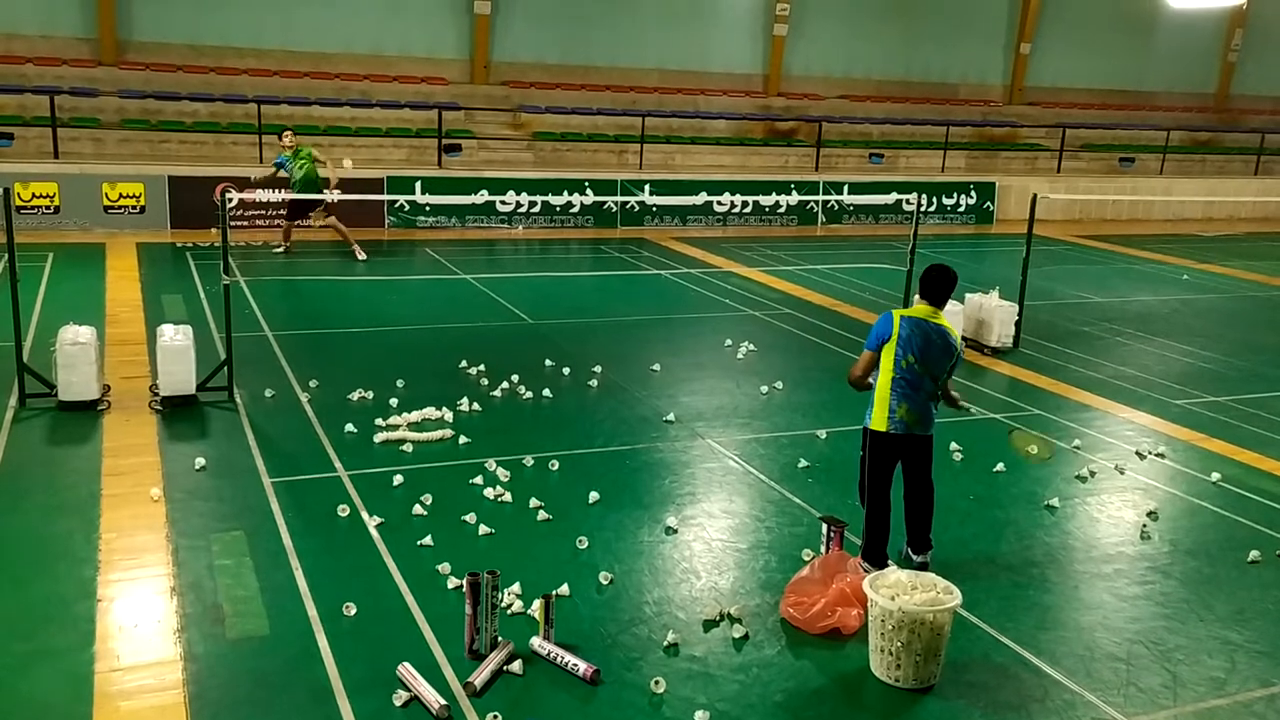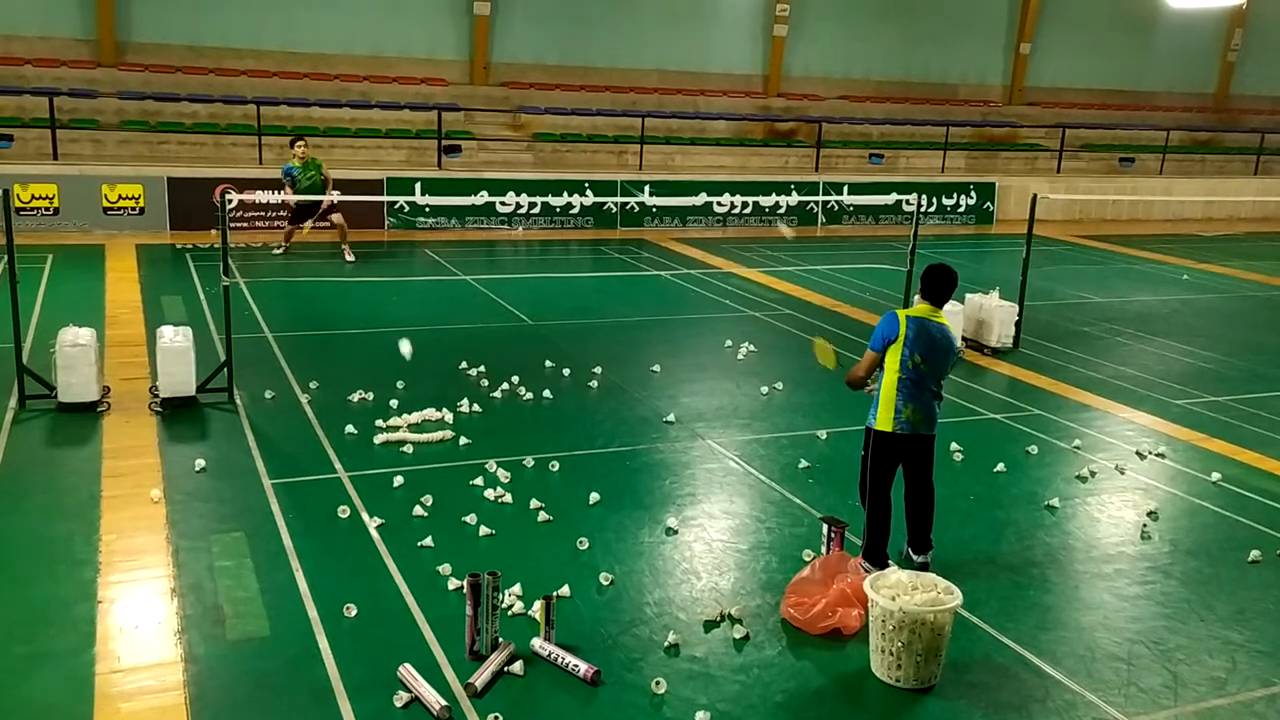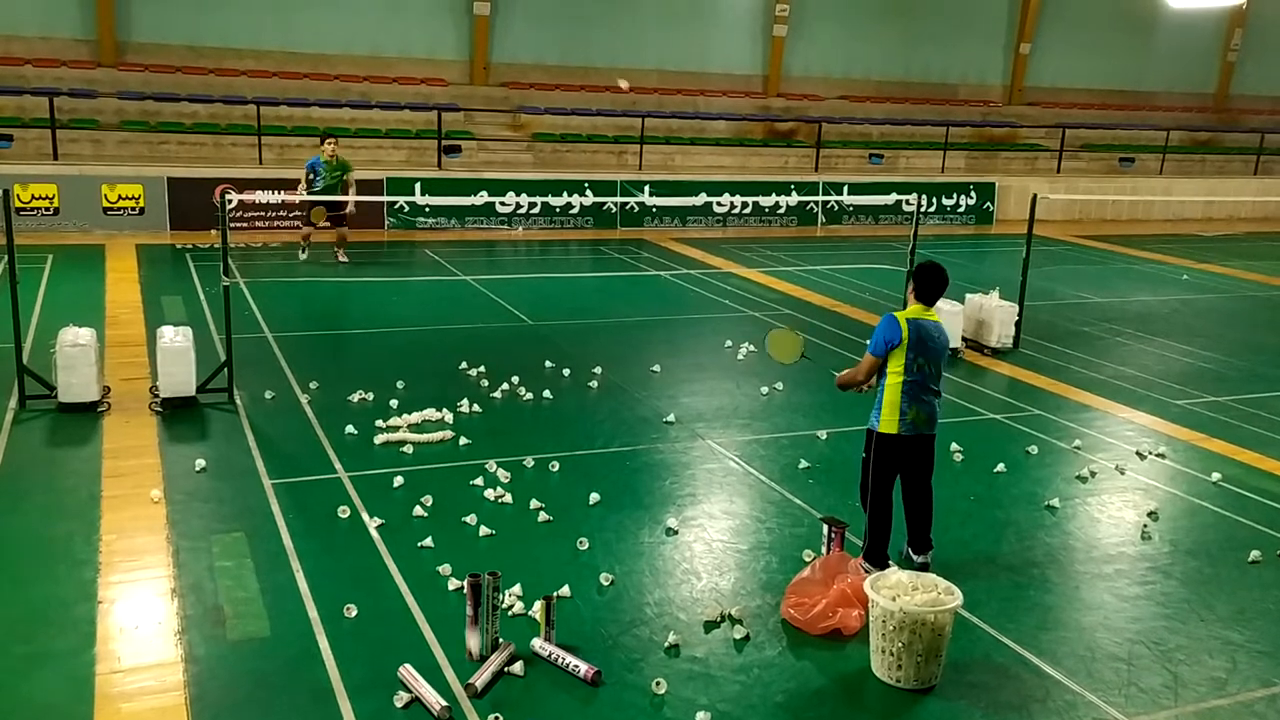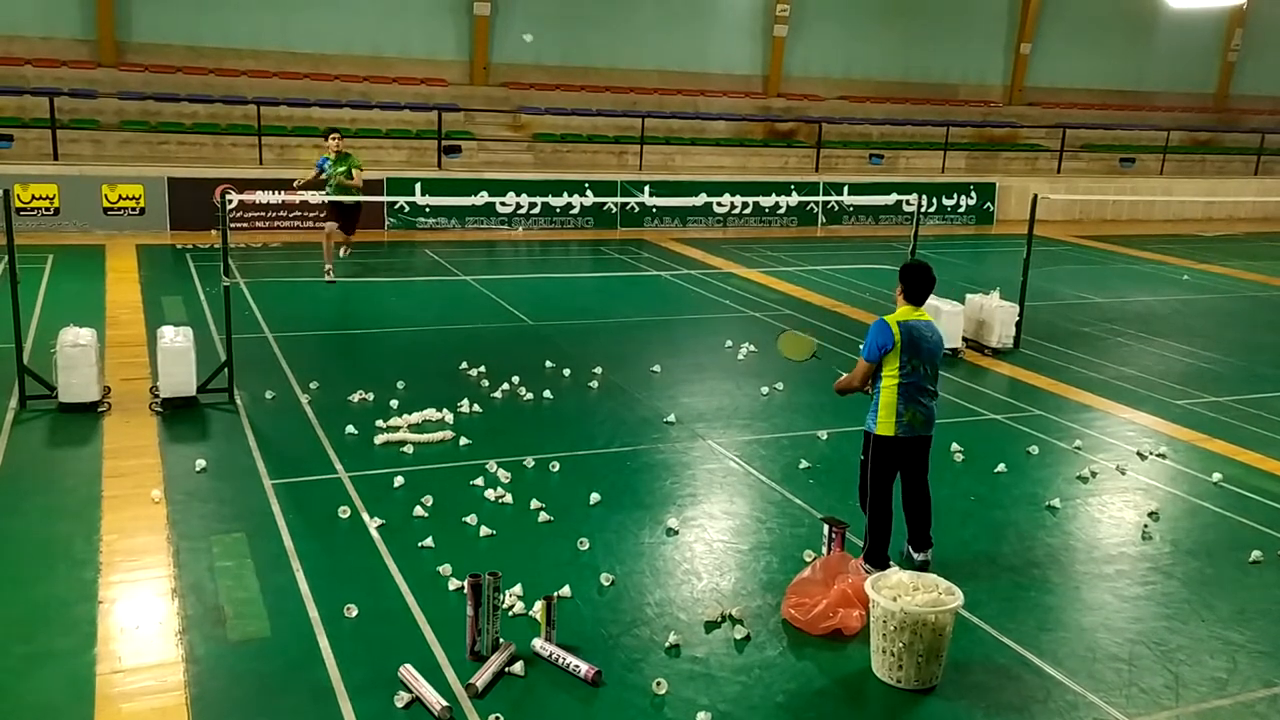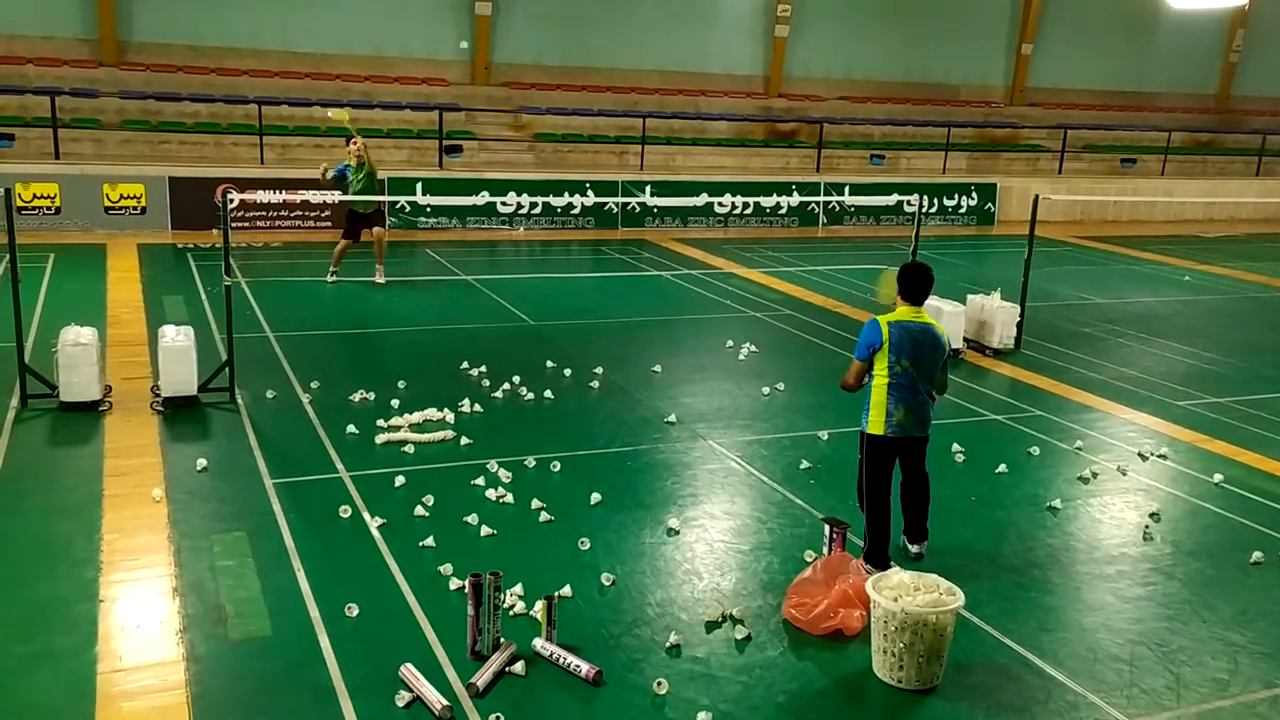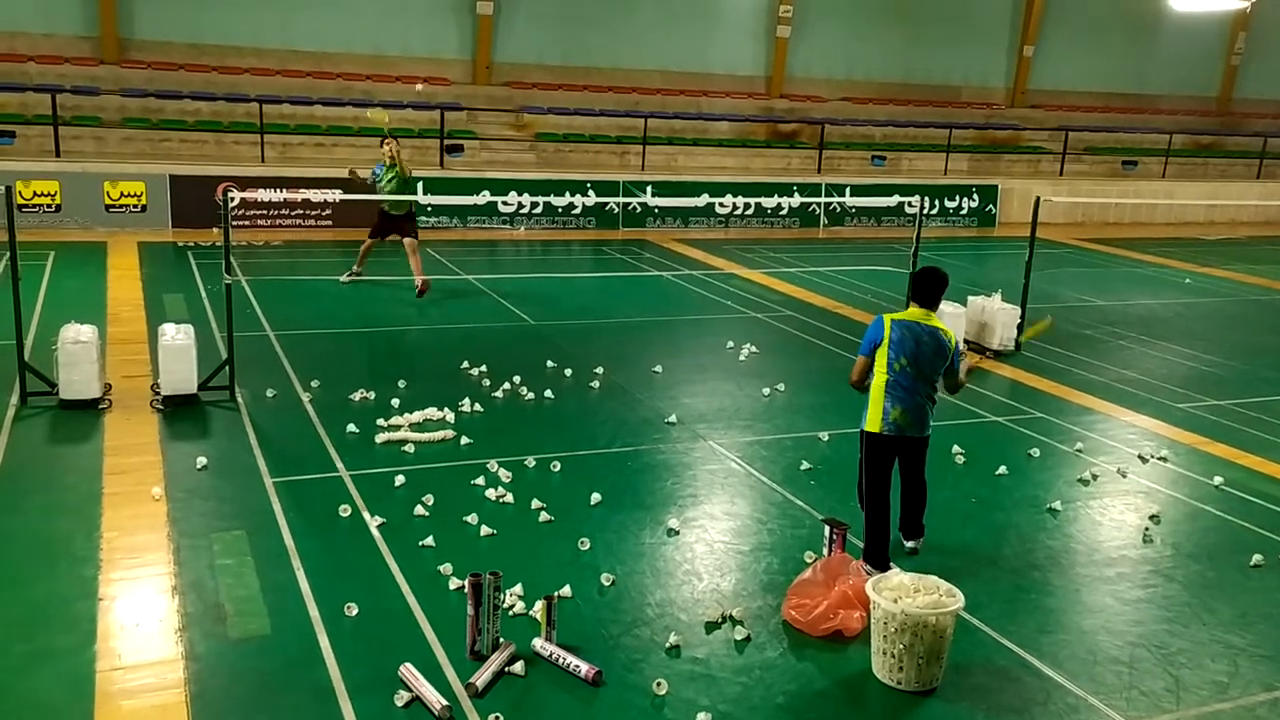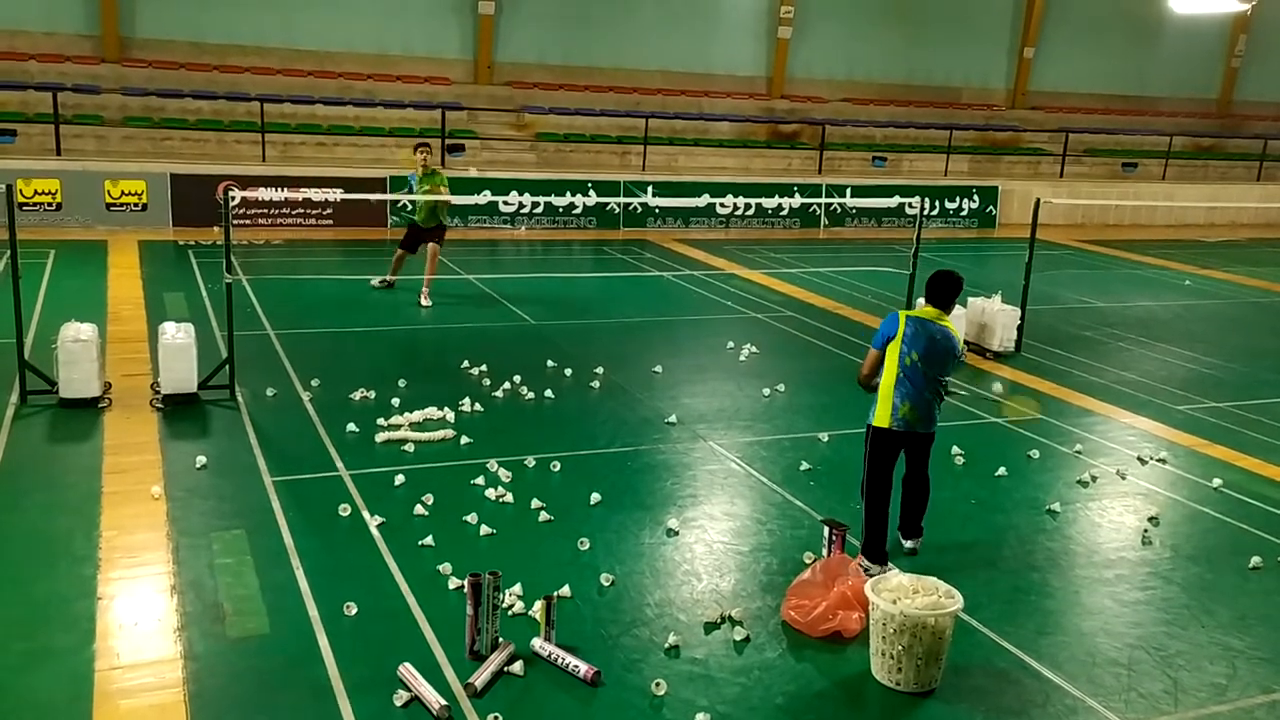
dt=0.2s
person 1, frame 1
left shoulder: (893, 320)
right shoulder: (952, 340)
left elbow: (858, 373)
left wrist: (865, 384)
right wrist: (954, 400)
left hip: (885, 423)
right hip: (923, 426)
left knee: (876, 492)
right knee: (919, 488)
left ankle: (873, 561)
right ankle: (919, 551)
person 1, frame 2
left shoulder: (895, 320)
right shoulder: (950, 338)
left elbow: (862, 373)
left wrist: (853, 381)
left hip: (888, 423)
right hip: (925, 425)
left knee: (876, 492)
right knee: (920, 488)
left ankle: (874, 561)
right ankle: (920, 551)
person 1, frame 3
left shoulder: (894, 323)
right shoulder: (941, 332)
left elbow: (862, 375)
left wrist: (842, 380)
right wrist: (876, 381)
left hip: (890, 425)
right hip: (926, 424)
left knee: (877, 492)
right knee: (919, 487)
left ankle: (875, 562)
right ankle: (920, 552)
person 1, frame 4
left shoulder: (885, 327)
right shoulder: (934, 331)
left elbow: (858, 381)
left wrist: (841, 385)
left hip: (887, 427)
right hip: (923, 425)
left knee: (875, 494)
right knee: (917, 486)
left ankle: (876, 564)
right ankle: (920, 550)
person 1, frame 5
left shoulder: (878, 327)
right shoulder: (938, 334)
left elbow: (853, 381)
right elbow: (941, 387)
left wrist: (845, 382)
left hip: (882, 426)
right hip: (920, 425)
left knee: (875, 493)
right knee: (916, 479)
left ankle: (877, 564)
right ankle: (916, 540)
person 1, frame 6
left shoulder: (884, 324)
right shoulder: (947, 339)
left elbow: (856, 378)
right elbow: (953, 386)
left wrist: (869, 385)
right wrist: (964, 370)
left hip: (881, 424)
right hip: (919, 425)
left knee: (874, 493)
right knee: (914, 480)
left ankle: (876, 564)
right ankle: (912, 536)
person 1, frame 7
left shoulder: (898, 320)
right shoulder: (953, 341)
left elbow: (866, 372)
left wrist: (872, 385)
left hip: (888, 419)
right hip: (925, 422)
left knee: (876, 487)
right knee: (917, 477)
left ankle: (874, 560)
right ankle: (911, 535)
